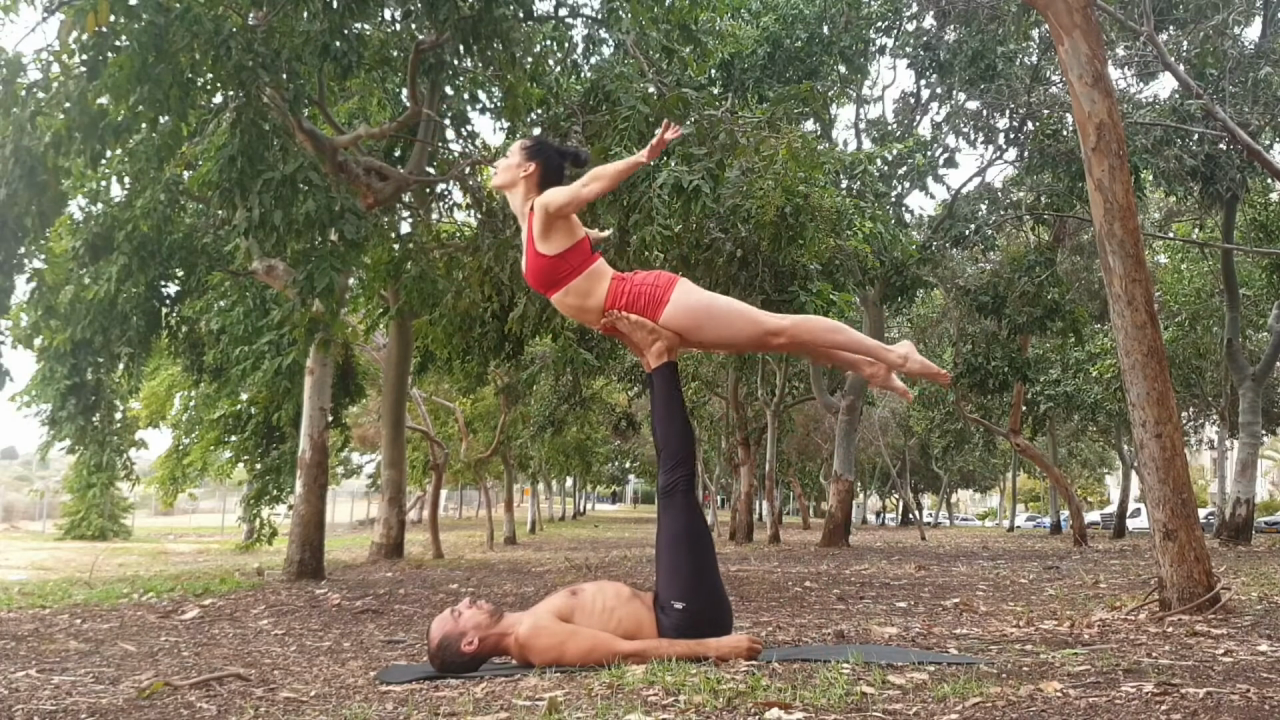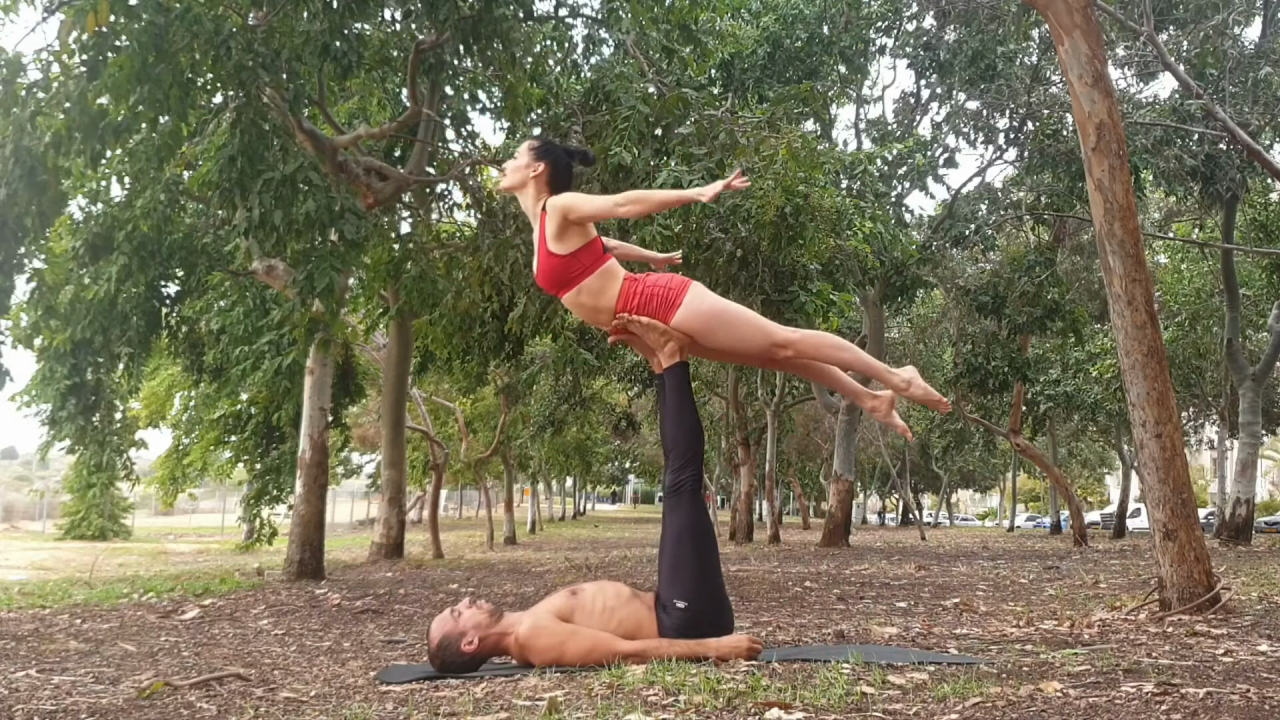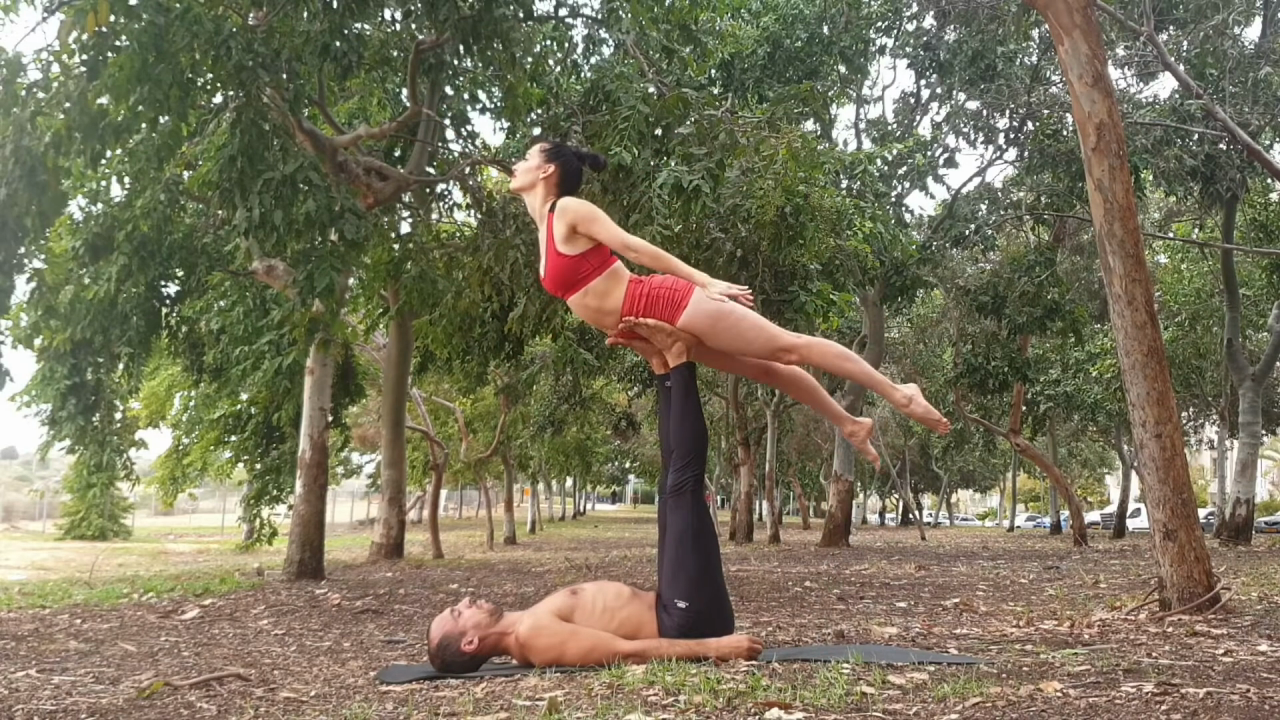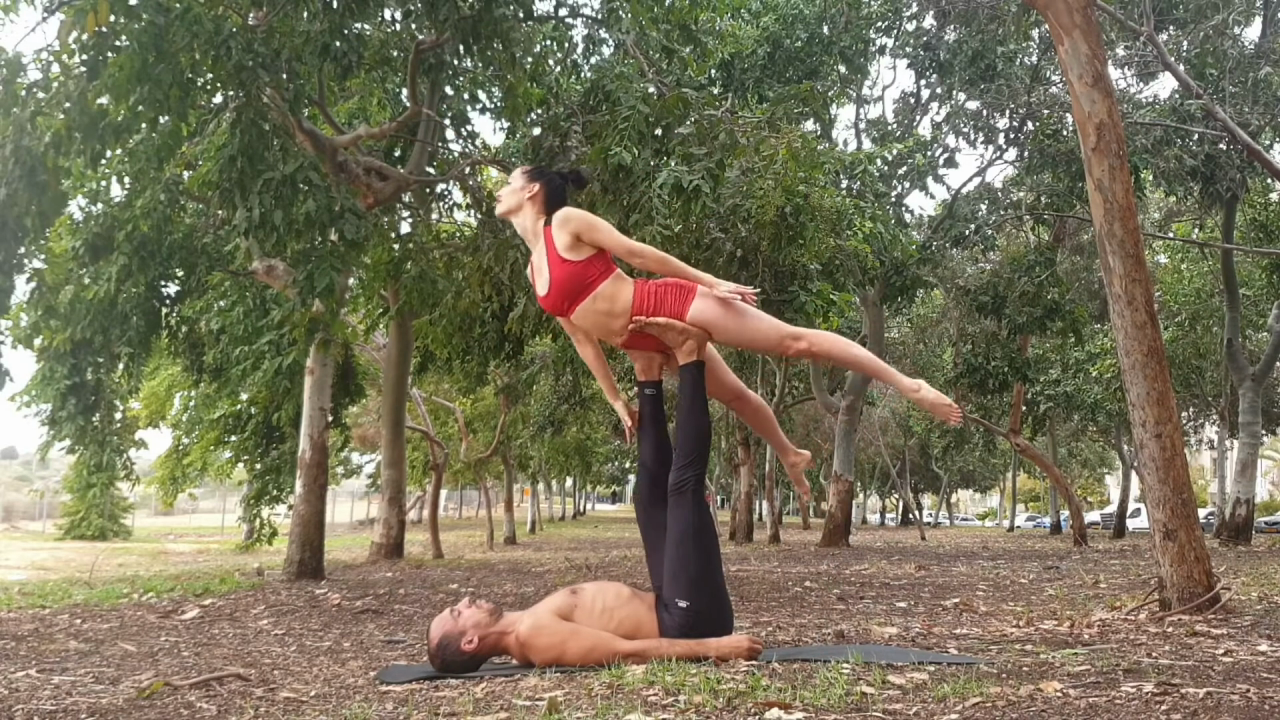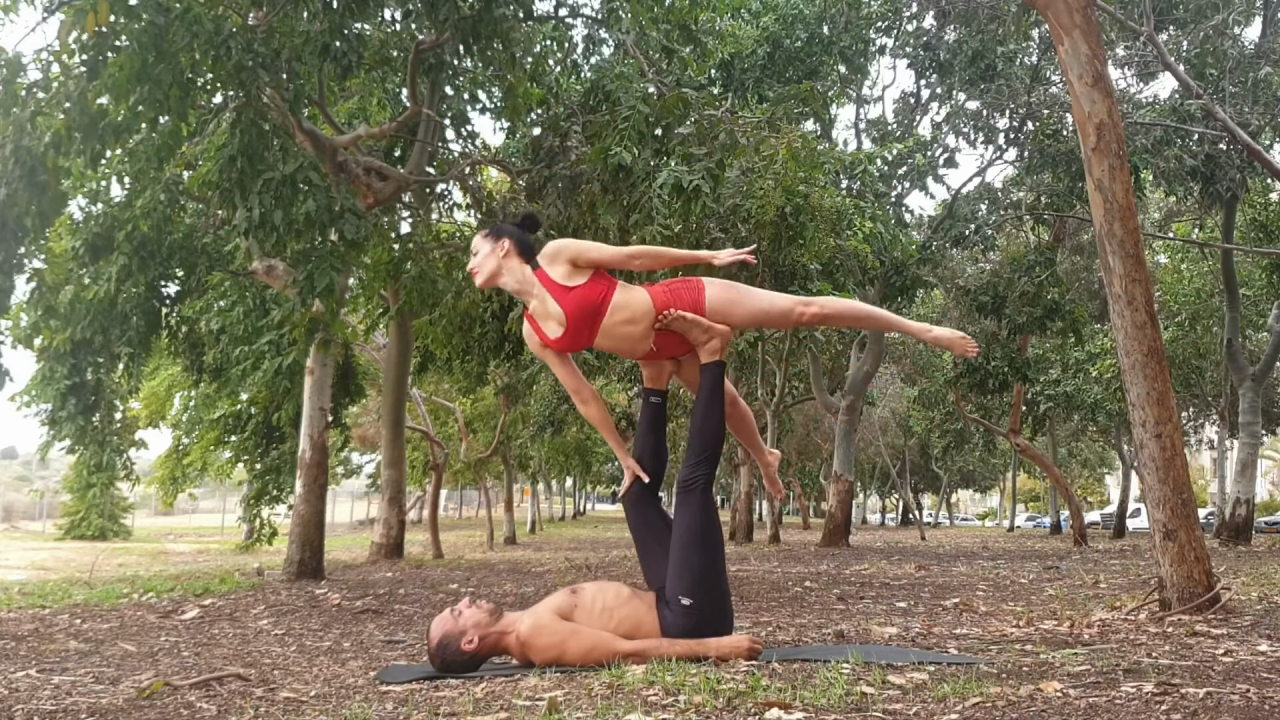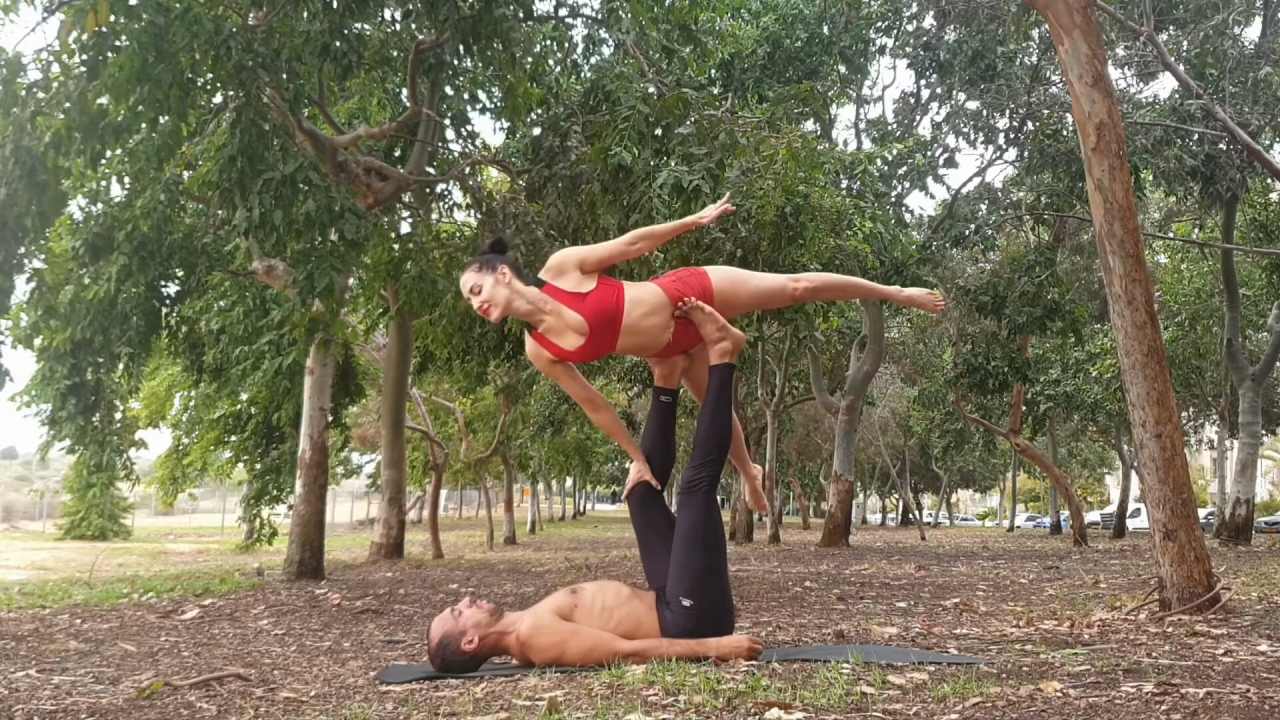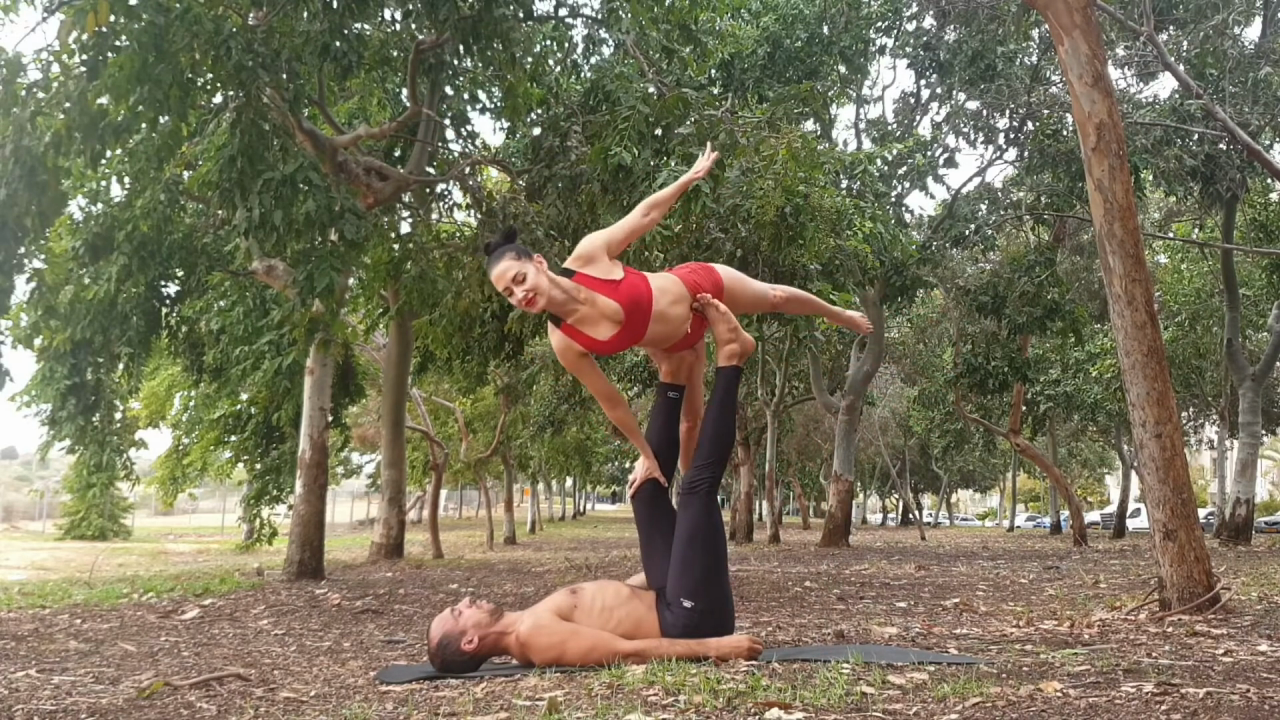
dt=0.4s
person 1, frame 1
left shoulder: (547, 208)
right shoulder: (533, 223)
left elbow: (591, 183)
left wrist: (643, 157)
left hip: (654, 300)
right hip: (646, 317)
left knee: (775, 328)
right knee: (763, 336)
left ankle: (889, 354)
right ankle: (868, 366)
person 1, frame 2
left shoulder: (561, 208)
right shoulder: (543, 227)
left elbow: (625, 203)
left wrist: (697, 194)
right wrist: (655, 257)
left hip: (663, 303)
right hip: (652, 323)
left knee: (781, 343)
right knee: (769, 354)
left ankle: (895, 379)
right ankle: (868, 399)
person 1, frame 3
left shoulder: (569, 210)
right shoulder: (547, 234)
left elbow: (635, 247)
left wrist: (706, 282)
left hip: (669, 304)
right hip: (655, 326)
left knee: (786, 348)
right knee: (763, 366)
left ankle: (898, 394)
right ankle: (847, 423)
person 1, frame 4
left shoulder: (566, 221)
right shoulder: (535, 273)
left elbow: (636, 252)
right elbow: (582, 335)
left wrist: (711, 282)
right wrist: (615, 399)
left hip: (675, 305)
right hip: (653, 343)
left knee: (795, 341)
right knee: (731, 393)
left ankle: (907, 385)
right ankle: (788, 454)
person 1, frame 5
left shoulder: (558, 255)
right shoulder: (534, 333)
left elbow: (635, 257)
right elbow: (584, 395)
left wrist: (709, 255)
right wrist: (624, 455)
left hip: (688, 303)
right hip: (668, 351)
left knee: (806, 310)
right knee: (723, 401)
left ankle: (920, 329)
right ankle: (764, 459)
person 1, frame 6
left shoulder: (561, 267)
right shoulder: (539, 351)
left elbow: (634, 243)
right elbow: (595, 406)
left wrist: (699, 218)
right wrist: (638, 459)
left hip: (693, 294)
right hip: (676, 348)
left knee: (799, 287)
left ankle: (898, 294)
right ankle: (748, 472)
person 1, frame 7
left shoulder: (586, 256)
right shoulder: (564, 343)
left elbow: (646, 213)
right elbow: (612, 403)
left wrist: (694, 176)
right wrist: (646, 457)
left hip: (701, 287)
right hip: (673, 346)
left knee: (776, 297)
right knee: (688, 416)
left ankle: (840, 315)
person 2, frame 1
left shoulder: (531, 625)
right shoulder: (531, 636)
right elbow: (627, 653)
right wrist: (712, 647)
left hip: (677, 618)
right hip: (688, 622)
right knee: (676, 486)
left ankle: (655, 361)
right ankle: (660, 358)
person 2, frame 2
left shoulder: (530, 624)
right shoulder: (531, 636)
right elbow: (627, 653)
right wrist: (712, 647)
left hip: (674, 617)
right hip: (688, 624)
right knee: (682, 487)
left ankle: (664, 363)
right ankle: (671, 359)
person 2, frame 3
left shoulder: (530, 625)
right shoulder: (531, 635)
right elbow: (627, 653)
right wrist: (712, 647)
left hip: (676, 617)
right hip: (690, 624)
right knee: (683, 487)
left ankle: (666, 363)
right ankle: (676, 358)
person 2, frame 4
left shoulder: (530, 625)
right shoulder: (531, 635)
right elbow: (628, 652)
right wrist: (712, 647)
left hip: (677, 614)
right hip: (690, 623)
left knee: (651, 492)
right knee: (684, 487)
left ankle: (649, 373)
right ankle: (688, 356)
person 2, frame 5
left shoulder: (529, 626)
right shoulder: (531, 634)
right elbow: (628, 653)
right wrist: (713, 646)
left hip: (676, 612)
right hip: (689, 623)
left knee: (638, 493)
right knee: (693, 484)
left ankle: (655, 382)
right ankle: (710, 356)
person 2, frame 6
left shoulder: (530, 624)
right shoulder: (531, 635)
right elbow: (629, 652)
right wrist: (714, 646)
left hip: (677, 611)
right hip: (691, 622)
left knee: (643, 490)
right knee: (697, 484)
left ankle: (667, 383)
right ankle: (720, 358)
person 2, frame 7
left shoulder: (529, 624)
right shoulder: (532, 636)
right elbow: (629, 653)
right wrist: (715, 647)
left hip: (673, 609)
right hip: (691, 621)
left knee: (648, 486)
right knee: (698, 484)
left ankle: (673, 375)
right ankle: (728, 360)
